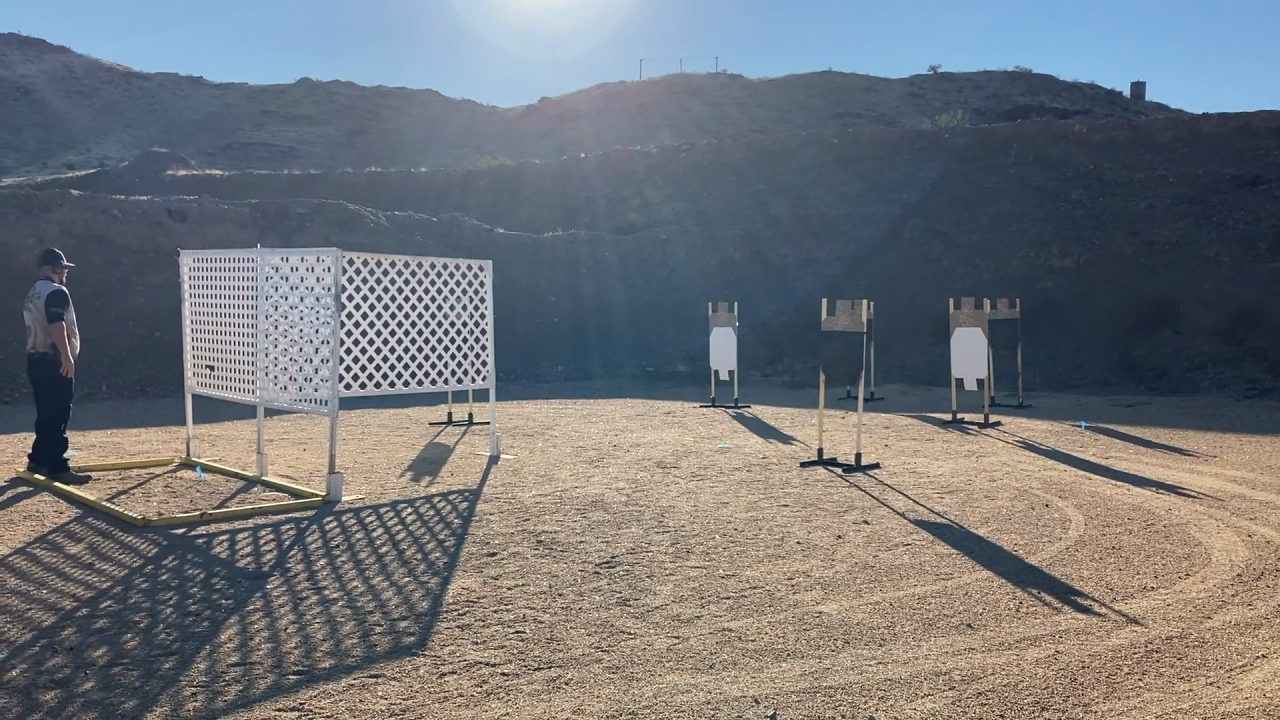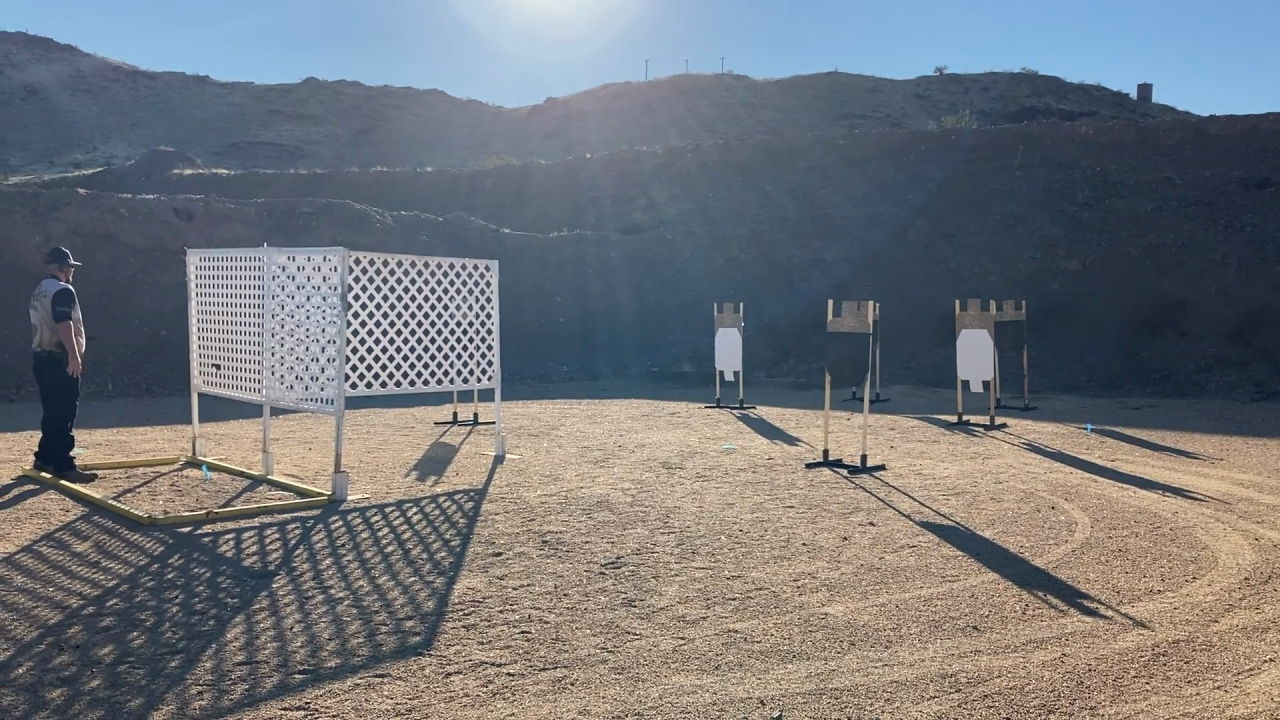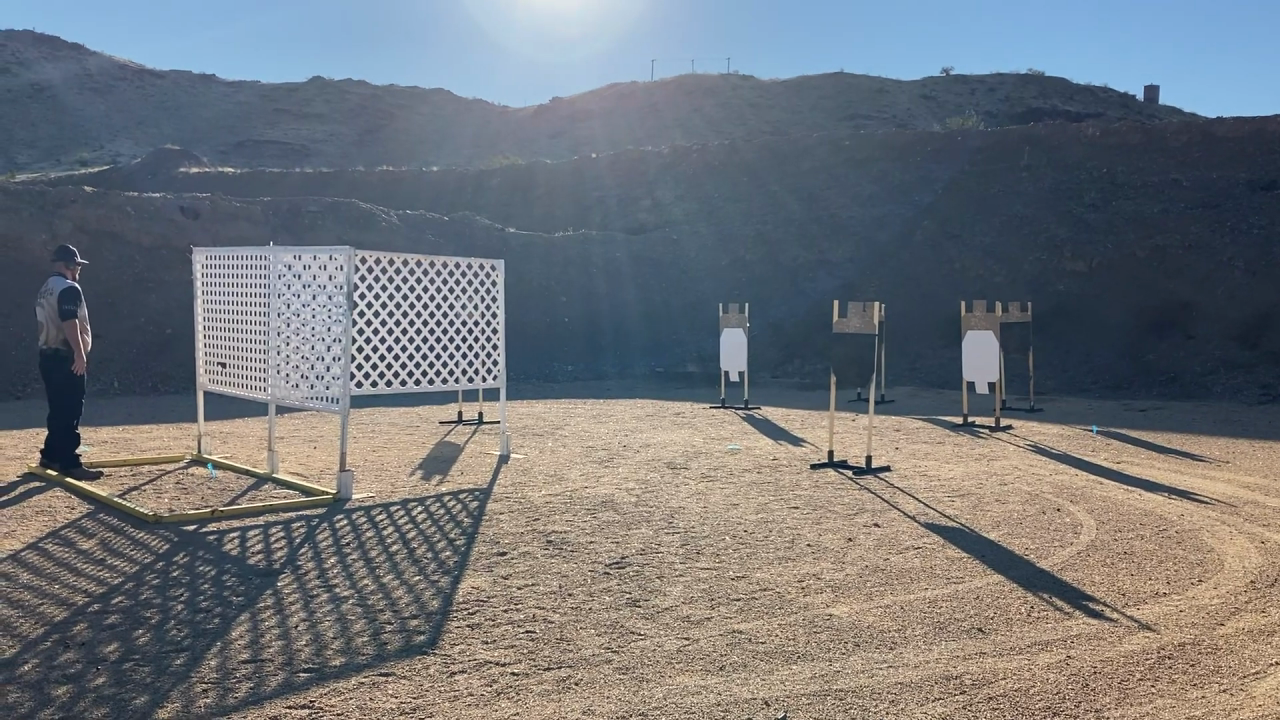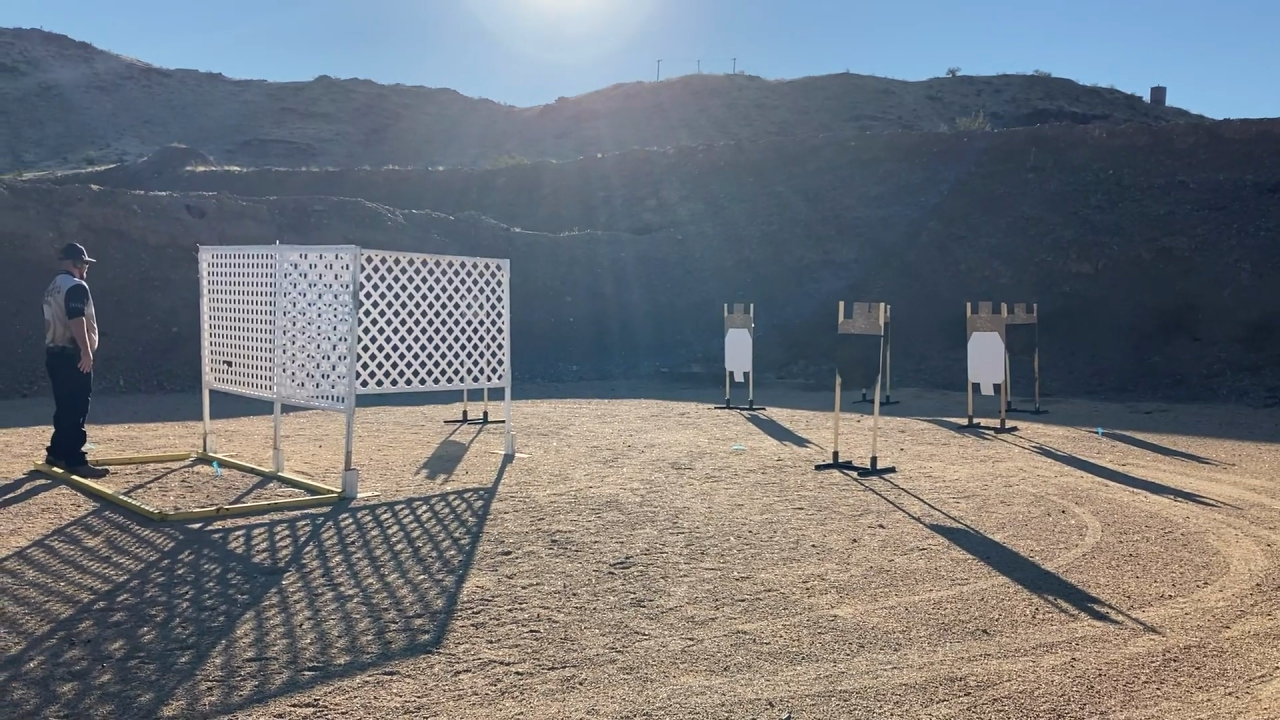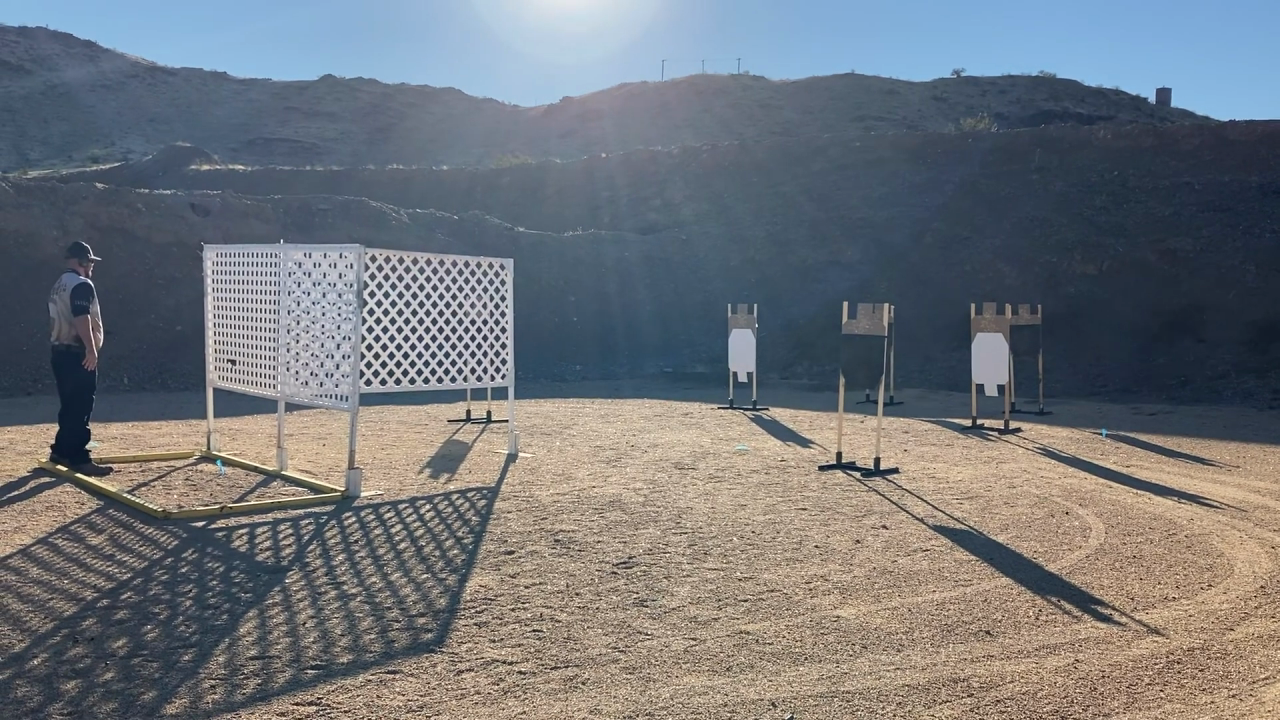
dt=0.3s
person 1, frame 1
left shoulder: (32, 293)
right shoulder: (56, 292)
right elbow: (57, 325)
right wrist: (66, 356)
left hip: (36, 360)
right hip: (54, 362)
left knee: (46, 414)
right knee: (58, 416)
left ankle: (39, 460)
right ankle: (57, 468)
person 1, frame 2
left shoulder: (38, 292)
right shoulder: (63, 290)
right elbow: (64, 325)
right wrist: (74, 356)
left hip: (42, 358)
right hip: (60, 360)
left knee: (52, 412)
right knee: (64, 414)
left ankle: (45, 458)
right ankle: (63, 465)
person 1, frame 3
left shoulder: (45, 289)
right shoulder: (69, 288)
right elbow: (70, 323)
right wrist: (79, 353)
left hip: (48, 356)
right hip: (66, 358)
left knee: (58, 410)
right knee: (70, 412)
left ankle: (51, 456)
right ankle: (69, 463)
person 1, frame 4
left shoulder: (53, 287)
right shoulder: (76, 286)
right elbow: (77, 320)
right wrist: (86, 351)
left hip: (55, 353)
right hip: (73, 355)
left knee: (64, 408)
right knee: (76, 409)
left ankle: (57, 453)
right ankle: (75, 461)
person 1, frame 5
left shoulder: (58, 285)
right shoulder: (82, 284)
right elbow: (82, 318)
right wrist: (91, 349)
left hip: (60, 351)
right hip: (78, 353)
left knee: (69, 405)
right knee: (80, 407)
left ankle: (61, 451)
right ankle: (79, 458)
